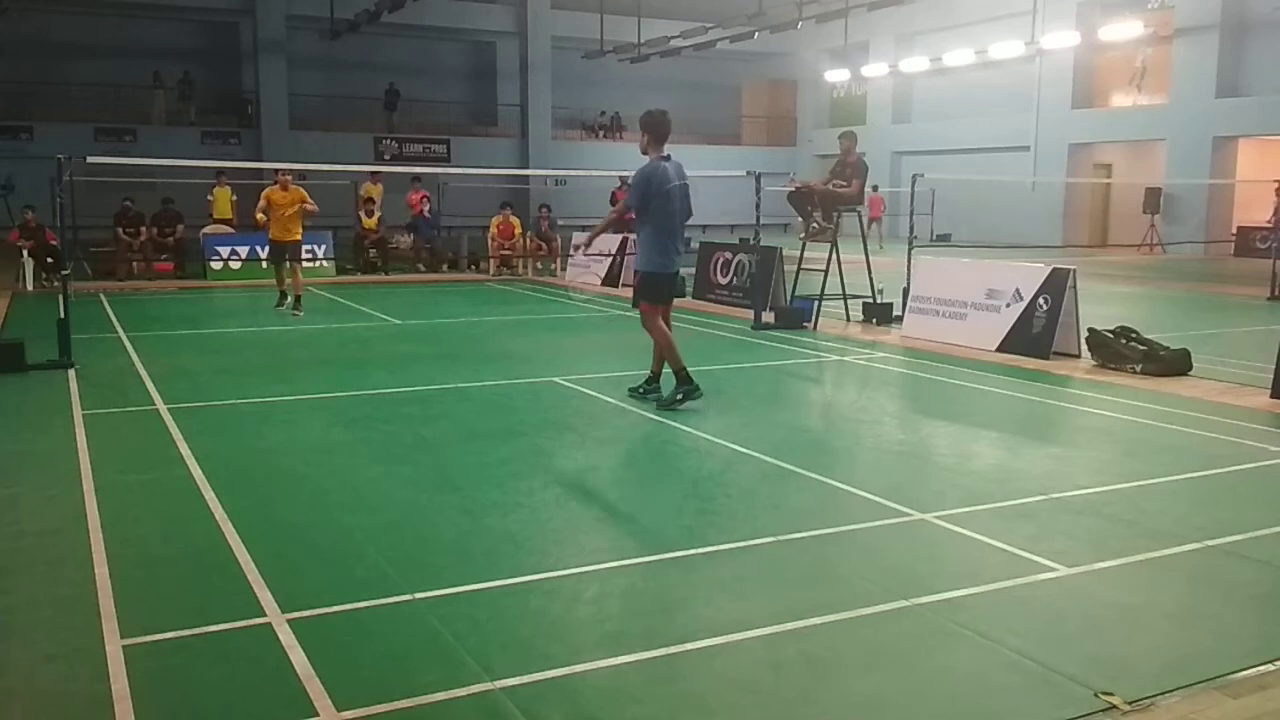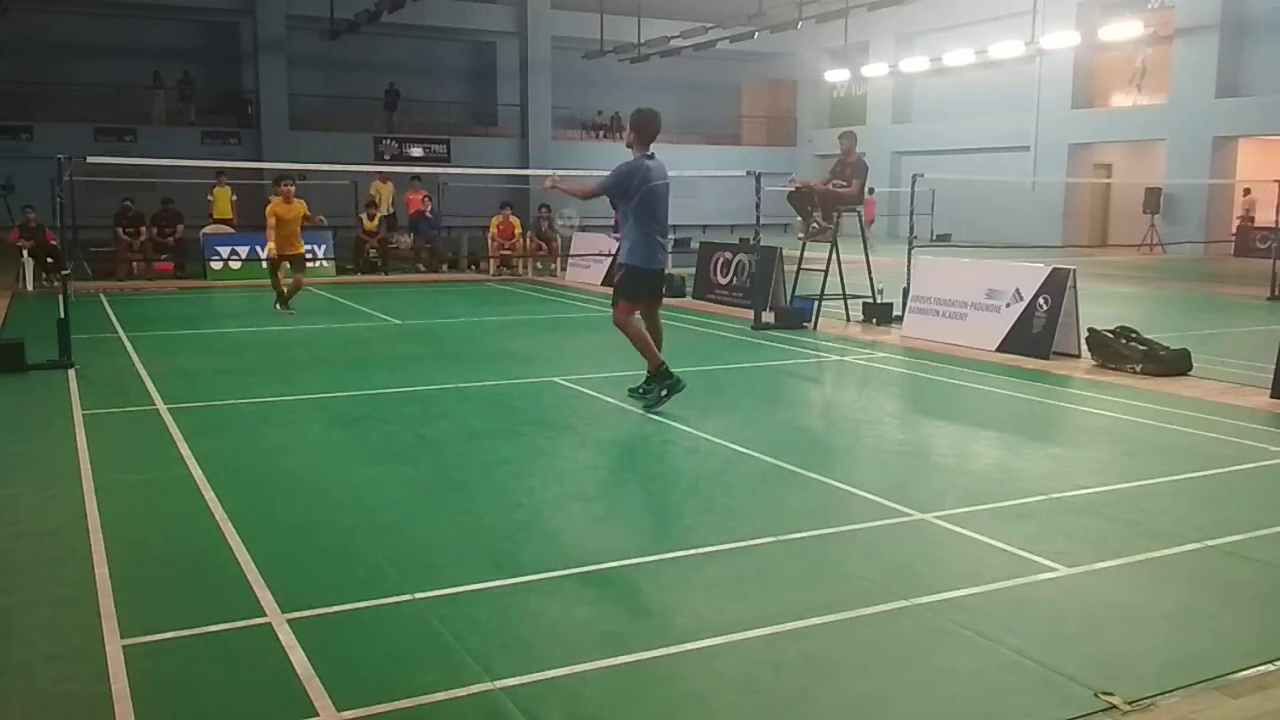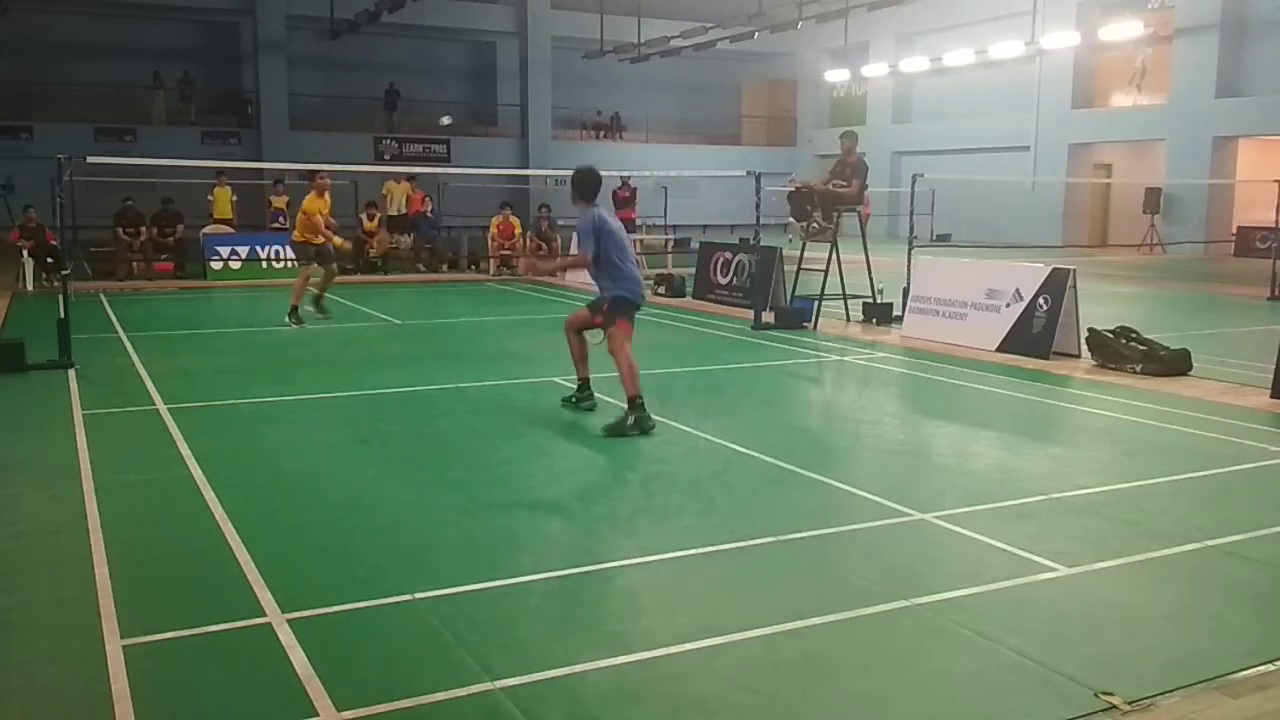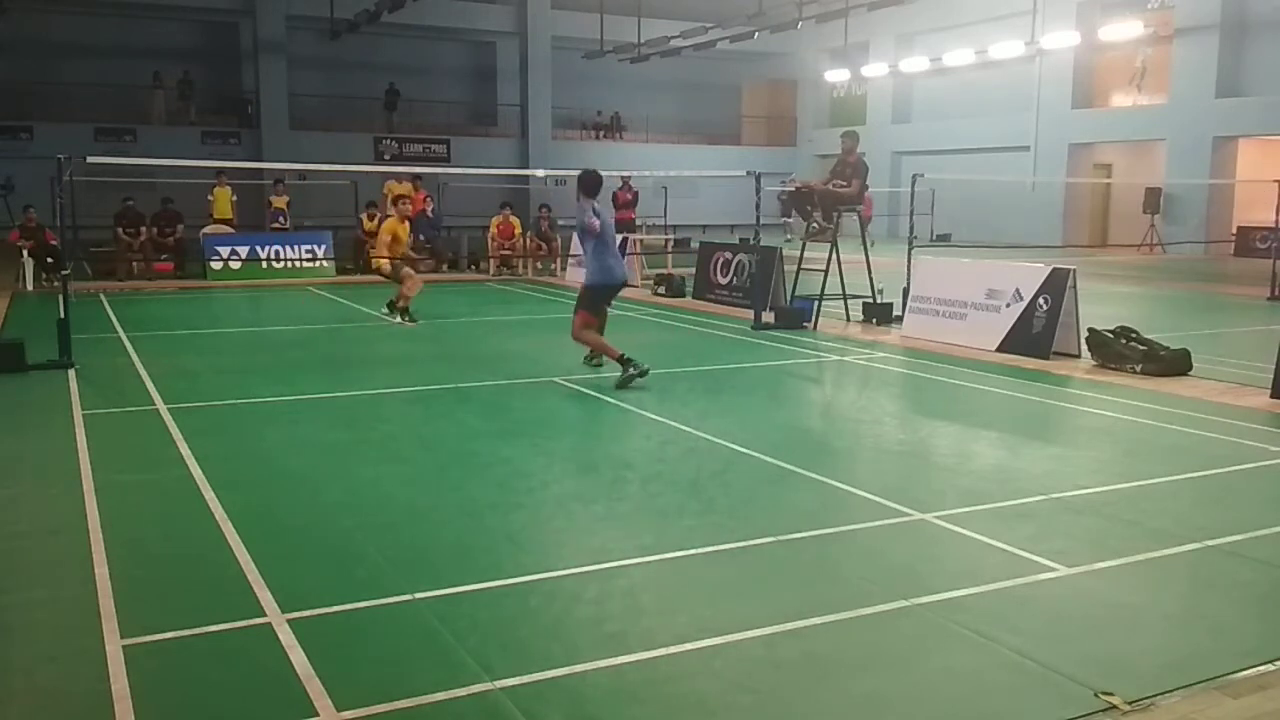
dt=0.7s
person 1, frame 1
left shoulder: (647, 173)
right shoulder: (678, 169)
left elbow: (619, 213)
right elbow: (687, 213)
left wrist: (590, 238)
left hip: (652, 260)
right hip: (671, 258)
left knee: (652, 320)
right knee: (660, 319)
left ankle: (685, 382)
right ankle: (653, 381)
person 1, frame 2
left shoulder: (629, 170)
right shoulder: (659, 168)
left elbow: (590, 193)
left wrist: (557, 185)
left hip: (636, 257)
right hip: (656, 256)
left knee: (622, 316)
right knee: (651, 318)
left ankle: (666, 377)
right ankle: (654, 379)
person 1, frame 3
left shoulder: (587, 219)
right shoulder: (604, 216)
left elbow: (584, 260)
left wrist: (544, 267)
left hip: (621, 291)
right hip: (615, 290)
left knee: (618, 346)
right knee: (572, 324)
left ankle: (638, 412)
right ankle: (584, 391)
person 1, frame 4
left shoulder: (585, 208)
right shoulder: (600, 212)
left elbow: (594, 223)
left wrist: (593, 225)
left hip: (599, 277)
right hip: (617, 275)
left knee: (579, 332)
right knee: (598, 307)
left ankle: (629, 364)
right ankle: (596, 353)
